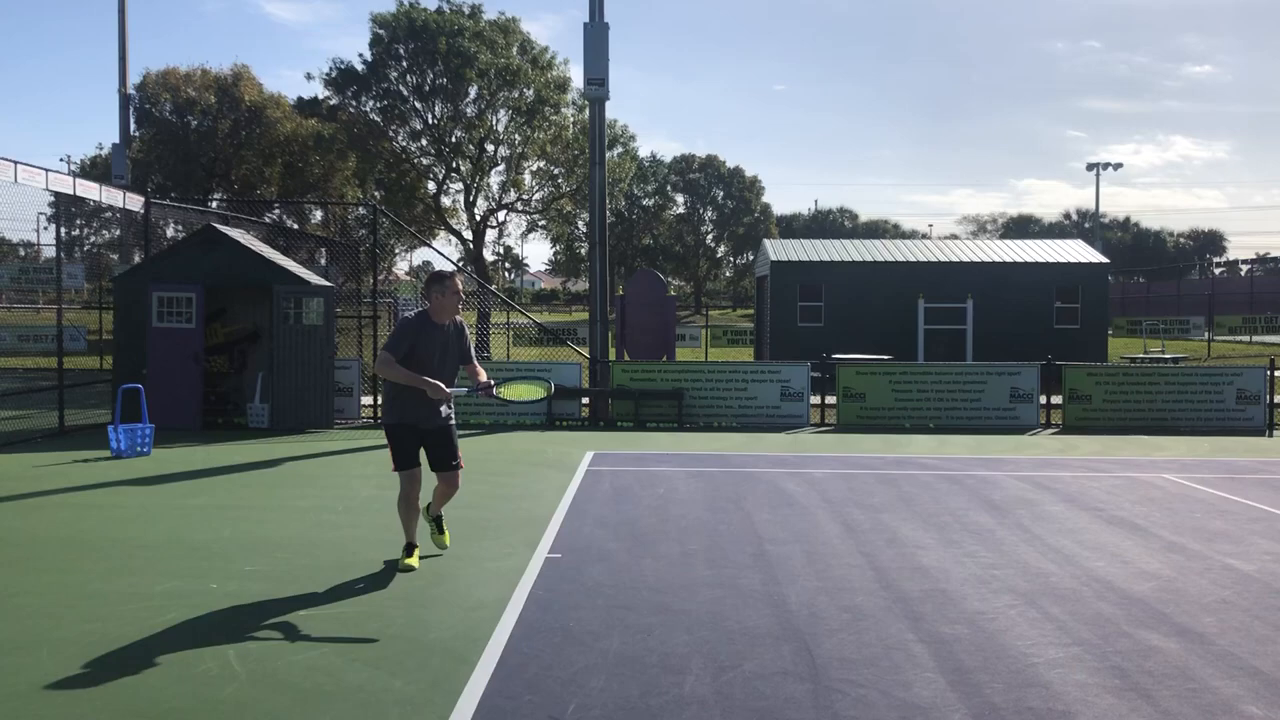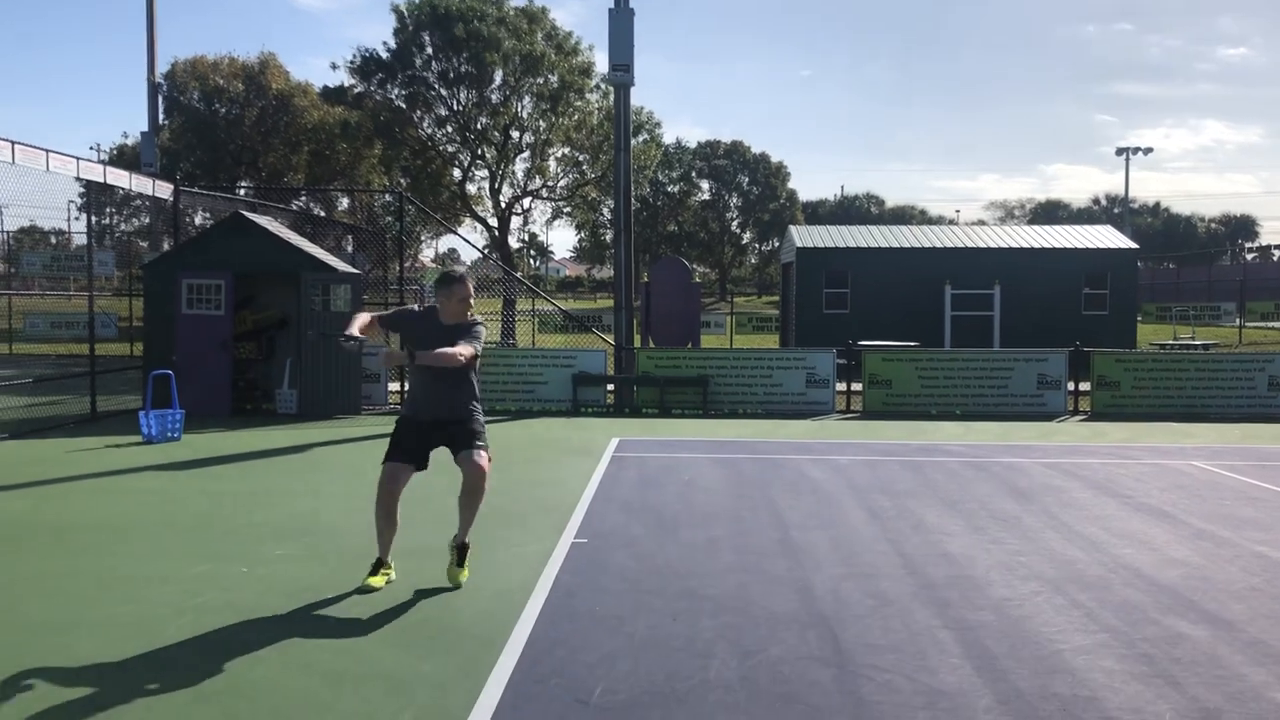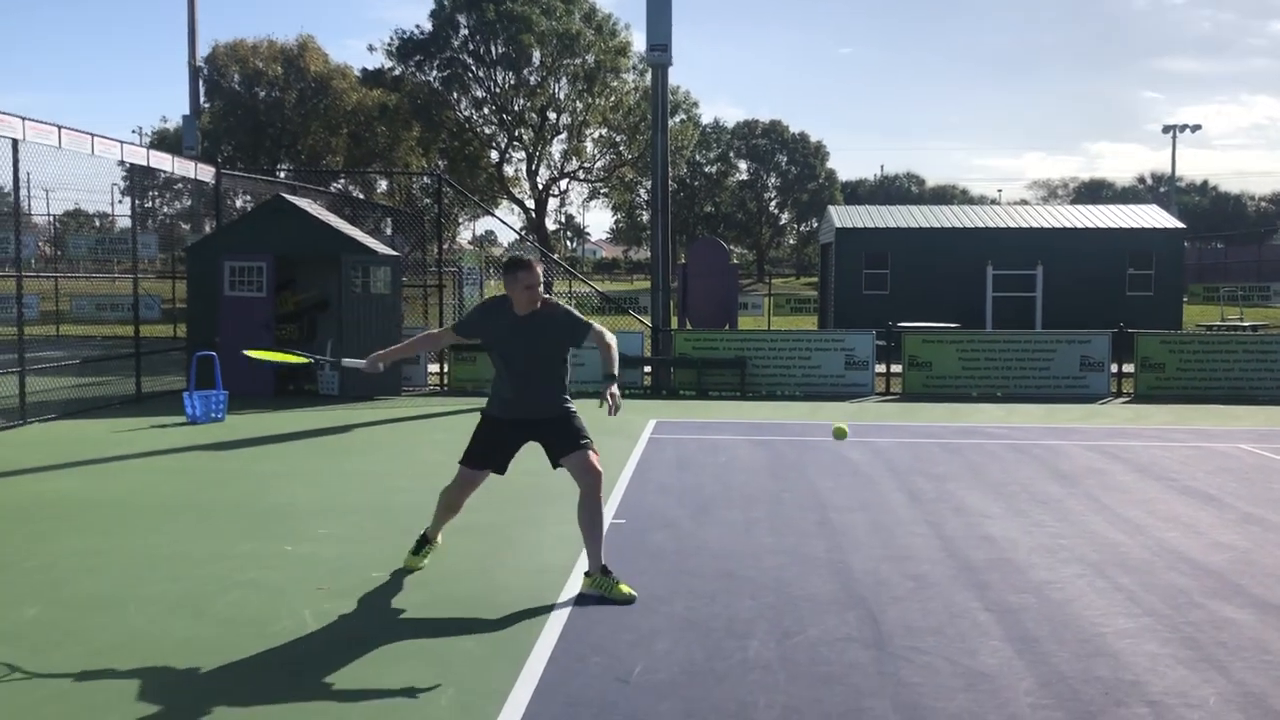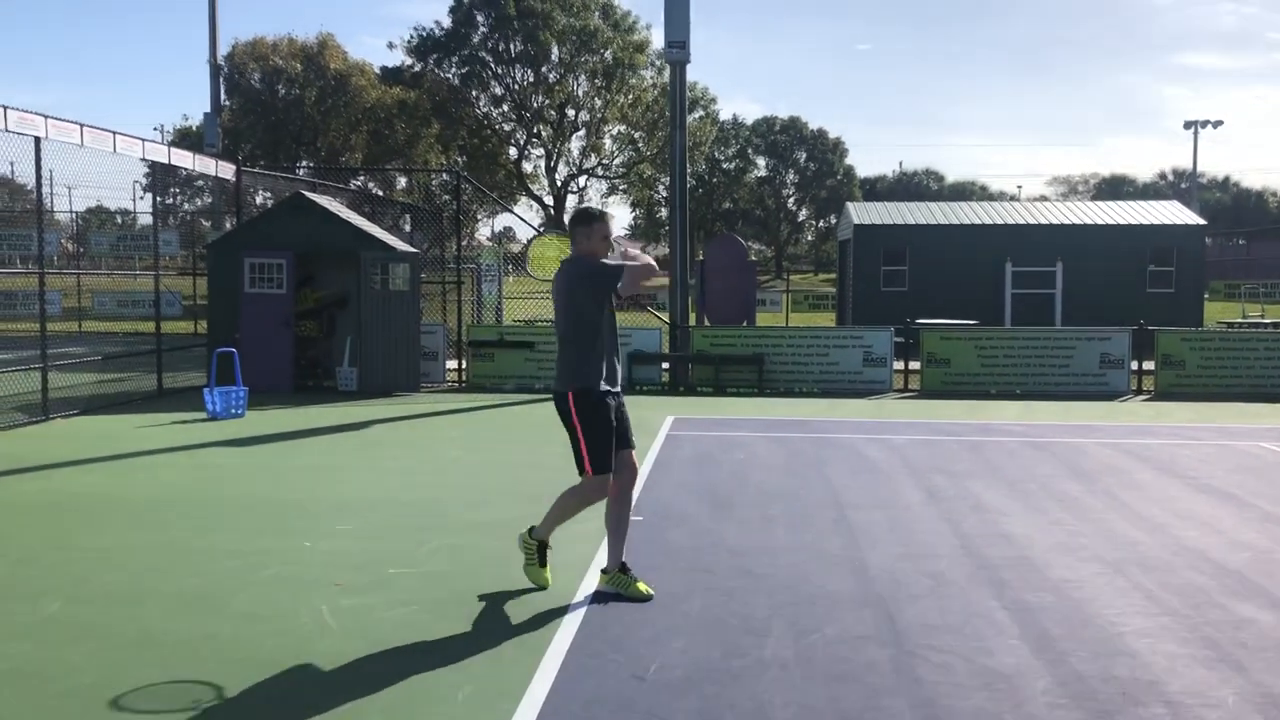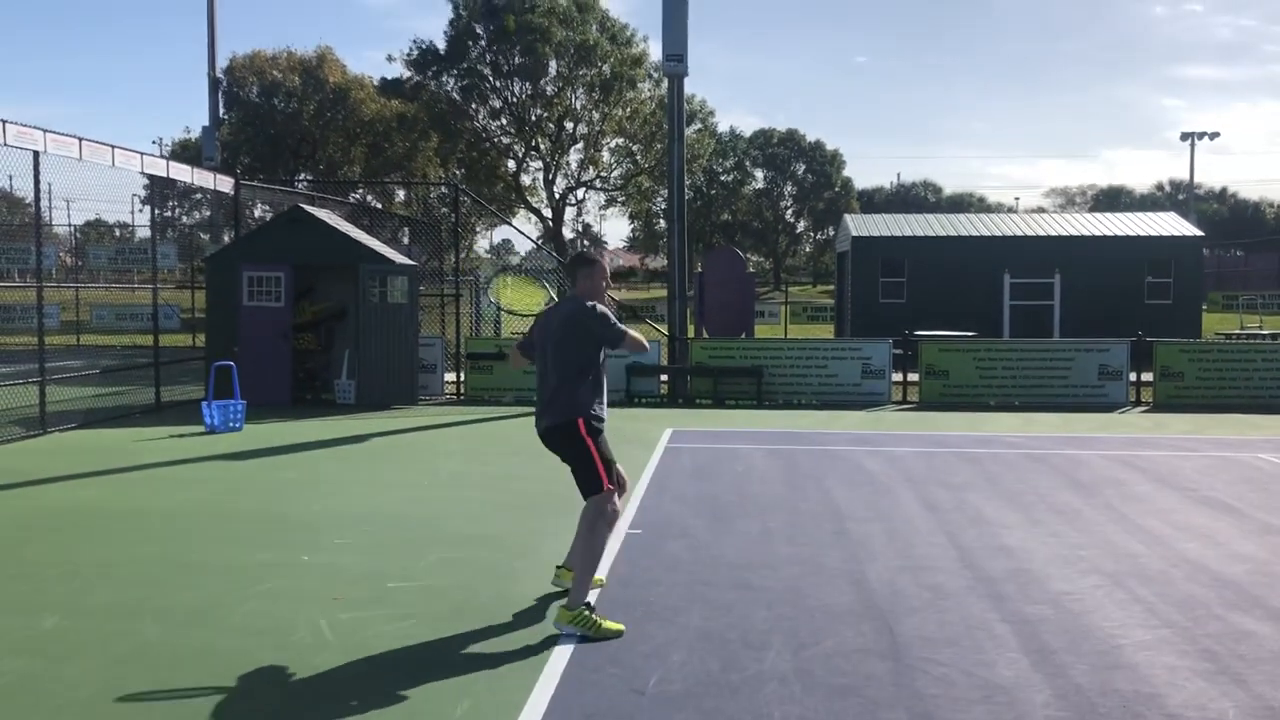
dt=0.4s
person 1, frame 1
left shoulder: (459, 328)
right shoulder: (410, 325)
left elbow: (471, 366)
right elbow: (381, 365)
left wrist: (482, 379)
right wrist: (424, 383)
left hip: (440, 416)
right hip: (401, 417)
left knee: (452, 481)
right knee: (410, 483)
left ankle: (433, 512)
right ankle: (411, 545)
person 1, frame 2
left shoulder: (474, 327)
right shoulder: (415, 317)
left elbow: (457, 356)
right elbow: (370, 318)
left wrist: (410, 357)
right wrist: (353, 329)
left hip: (462, 415)
right hip: (418, 415)
left knee: (478, 470)
right knee: (388, 484)
left ankle: (460, 543)
right ankle: (384, 562)
person 1, frame 3
left shoulder: (557, 313)
right shoulder: (488, 314)
left elbow: (604, 339)
right elbow: (439, 338)
left wrist: (611, 379)
right wrist: (389, 354)
left hip: (553, 409)
right hip: (504, 413)
left knee: (591, 476)
right knee: (462, 486)
left ankle: (597, 574)
right ankle: (430, 537)
person 1, frame 4
left shoulder: (579, 274)
right shoulder: (587, 270)
right elbow: (649, 268)
right wrist: (634, 256)
left hip: (602, 389)
right hip: (581, 392)
left knee: (627, 475)
right knee: (598, 485)
left ankle: (614, 571)
right ankle: (536, 538)
person 1, frame 5
left shoulder: (548, 317)
right shoulder: (590, 313)
left elbow: (516, 358)
right elbow: (639, 344)
right wrist: (616, 335)
left hip: (554, 423)
right hip: (575, 423)
left knee: (618, 484)
right knee: (601, 510)
left ankle: (572, 568)
right ankle: (574, 609)
